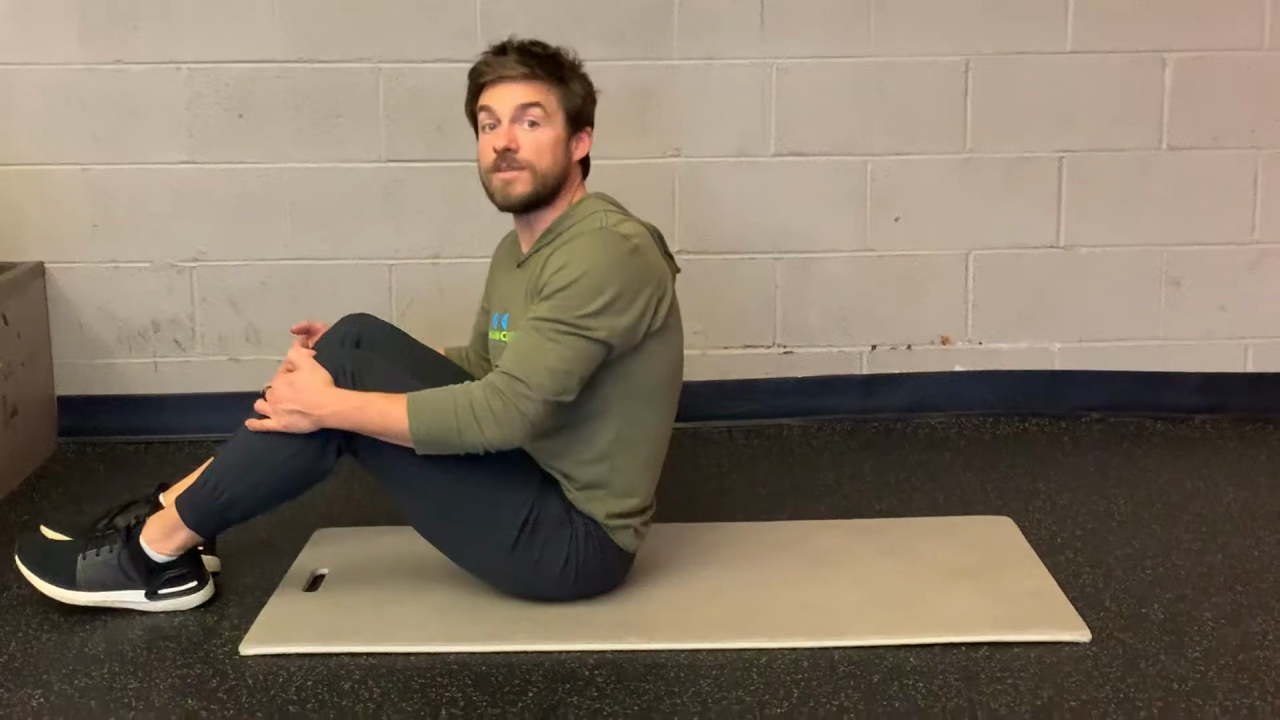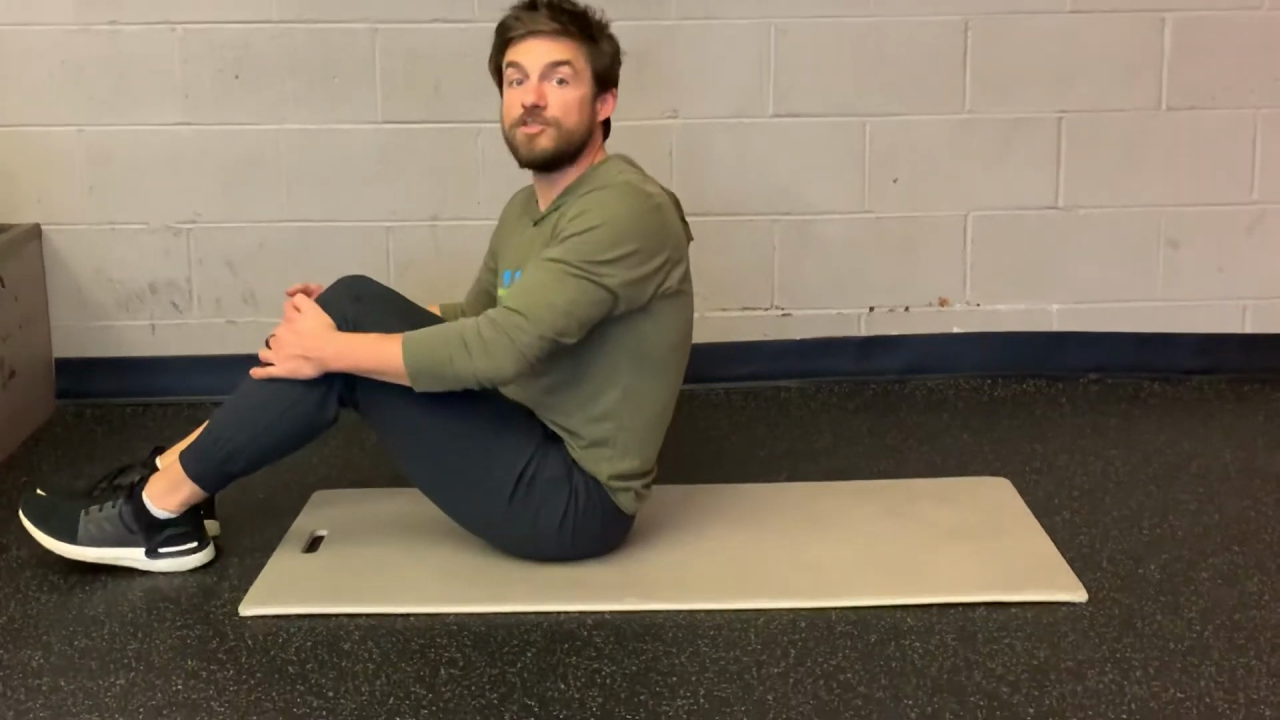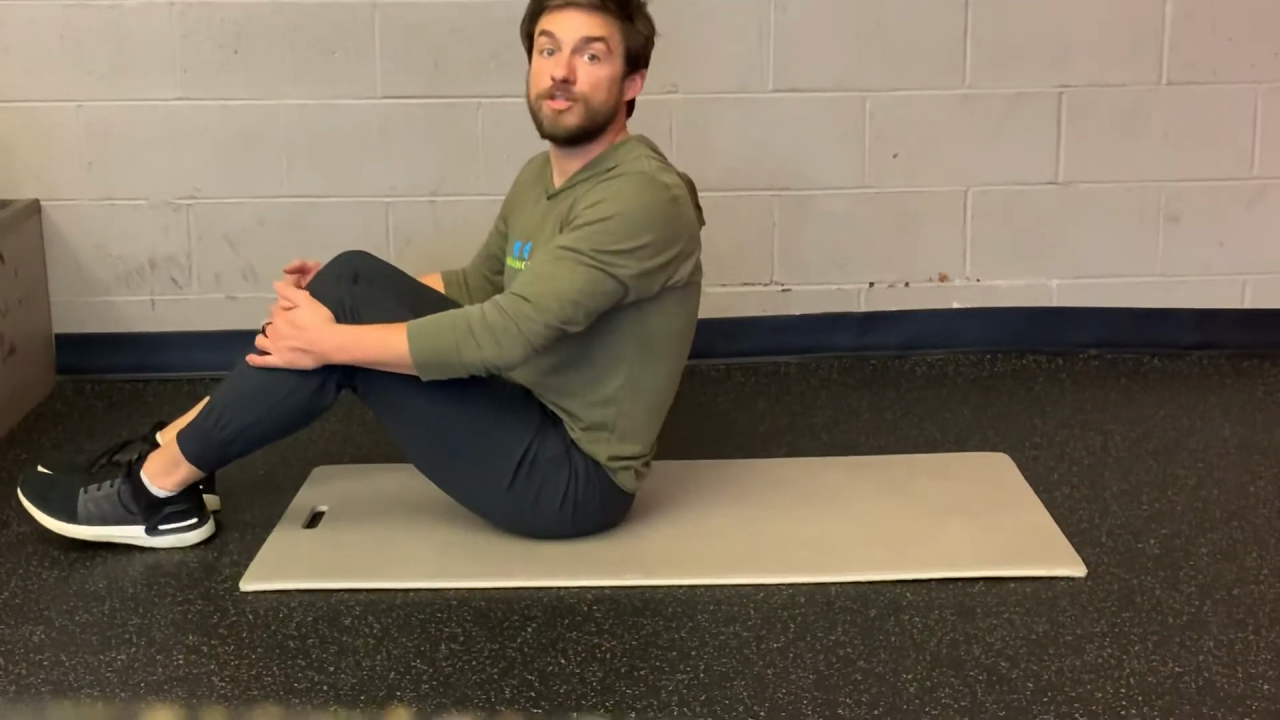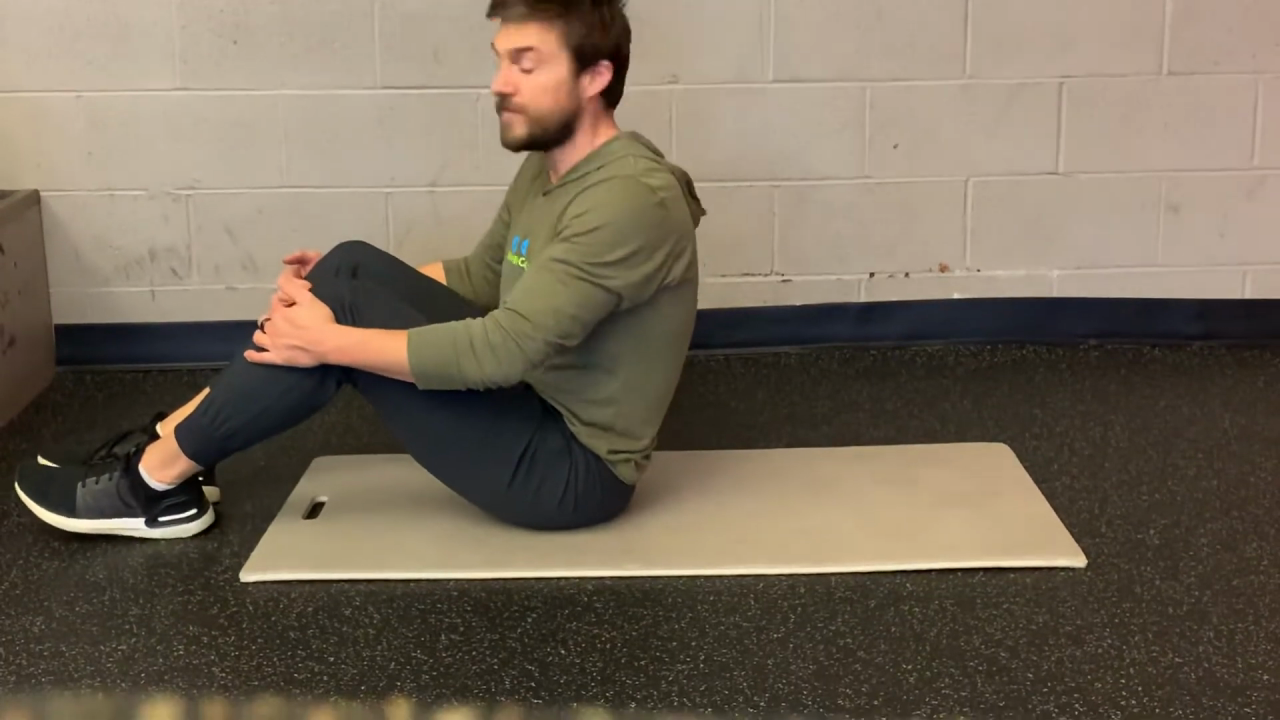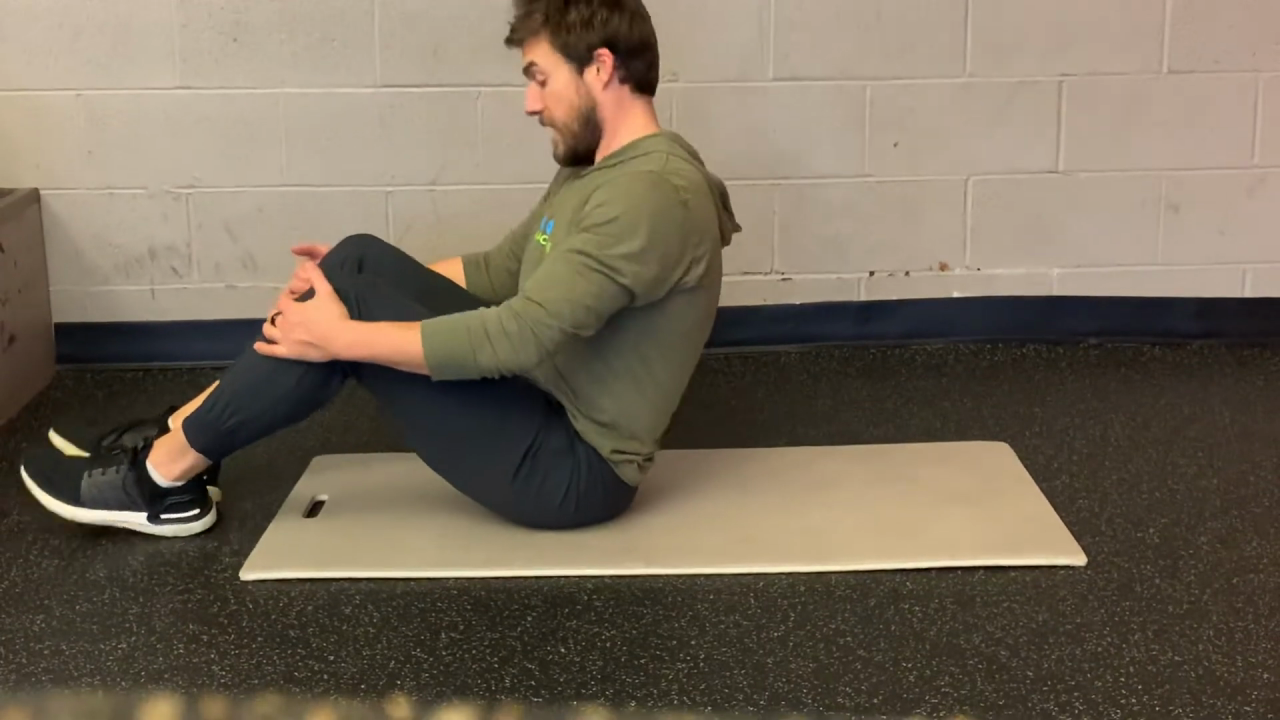
dt=0.5s
person 1, frame 1
left shoulder: (606, 252)
right shoulder: (521, 248)
left elbow: (504, 411)
right elbow: (485, 364)
left wrist: (331, 404)
right wrist: (345, 359)
left hip: (574, 539)
right hip: (541, 485)
left knee: (346, 379)
right knee: (358, 338)
left ankle: (156, 551)
right ankle: (175, 509)
person 1, frame 2
left shoulder: (626, 211)
right shoulder: (528, 208)
left elbow: (496, 346)
right elbow: (477, 318)
left wrist: (331, 349)
right wrist: (344, 322)
left hip: (572, 500)
right hip: (540, 446)
left knee: (343, 358)
right knee: (355, 301)
left ankle: (157, 510)
right ankle: (174, 473)
person 1, frame 3
left shoulder: (643, 199)
right shoulder: (541, 177)
left elbow: (504, 332)
right elbow: (480, 286)
left wrist: (332, 339)
right wrist: (344, 296)
left hip: (572, 478)
right hip: (540, 420)
left knee: (346, 318)
right knee: (352, 276)
left ankle: (157, 487)
right ankle: (173, 451)
person 1, frame 4
left shoulder: (629, 201)
right shoulder: (547, 169)
left elbow: (505, 349)
right elbow: (482, 277)
left wrist: (330, 340)
right wrist: (342, 284)
left hip: (573, 471)
right hip: (541, 406)
left knee: (344, 308)
right knee: (353, 267)
left ankle: (156, 481)
right ankle: (175, 440)
person 1, frame 5
left shoulder: (651, 196)
right shoulder: (599, 166)
left elbow: (517, 337)
right elbow: (504, 271)
left wrist: (342, 336)
right wrist: (352, 277)
left hip: (573, 470)
right hip: (550, 408)
left knee: (349, 306)
right knee: (362, 258)
left ankle: (162, 478)
right ankle: (180, 435)
